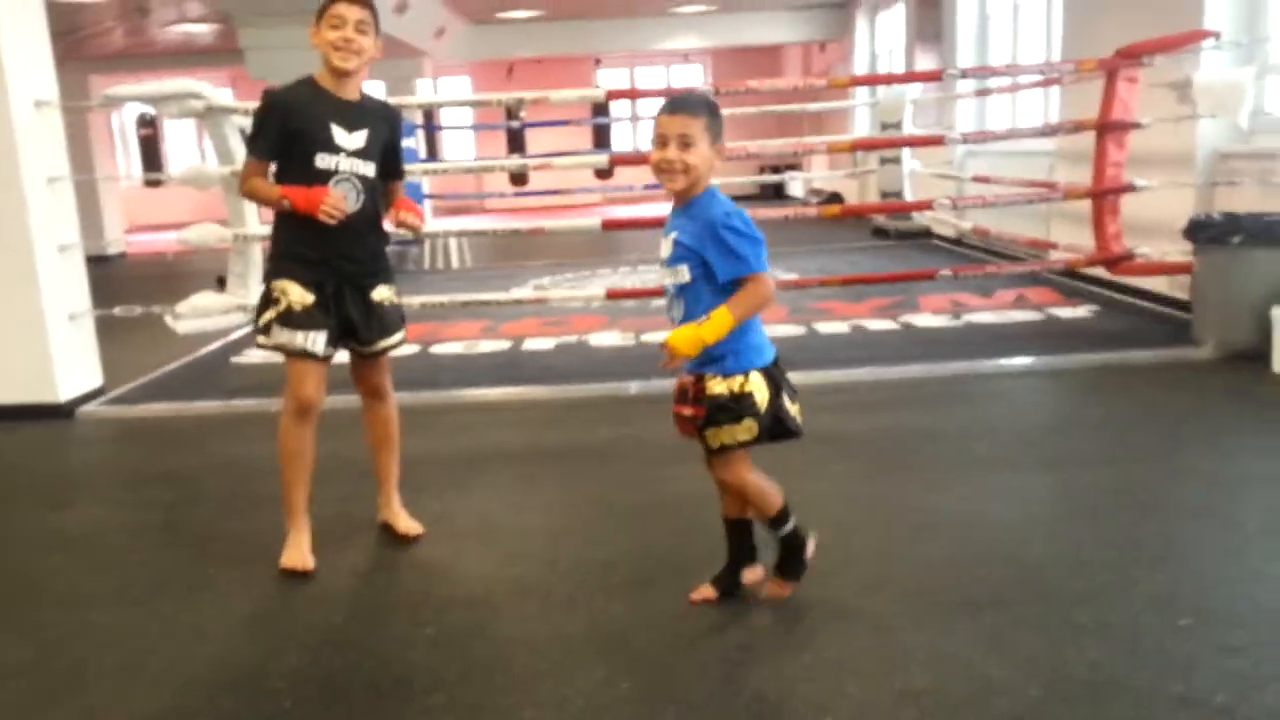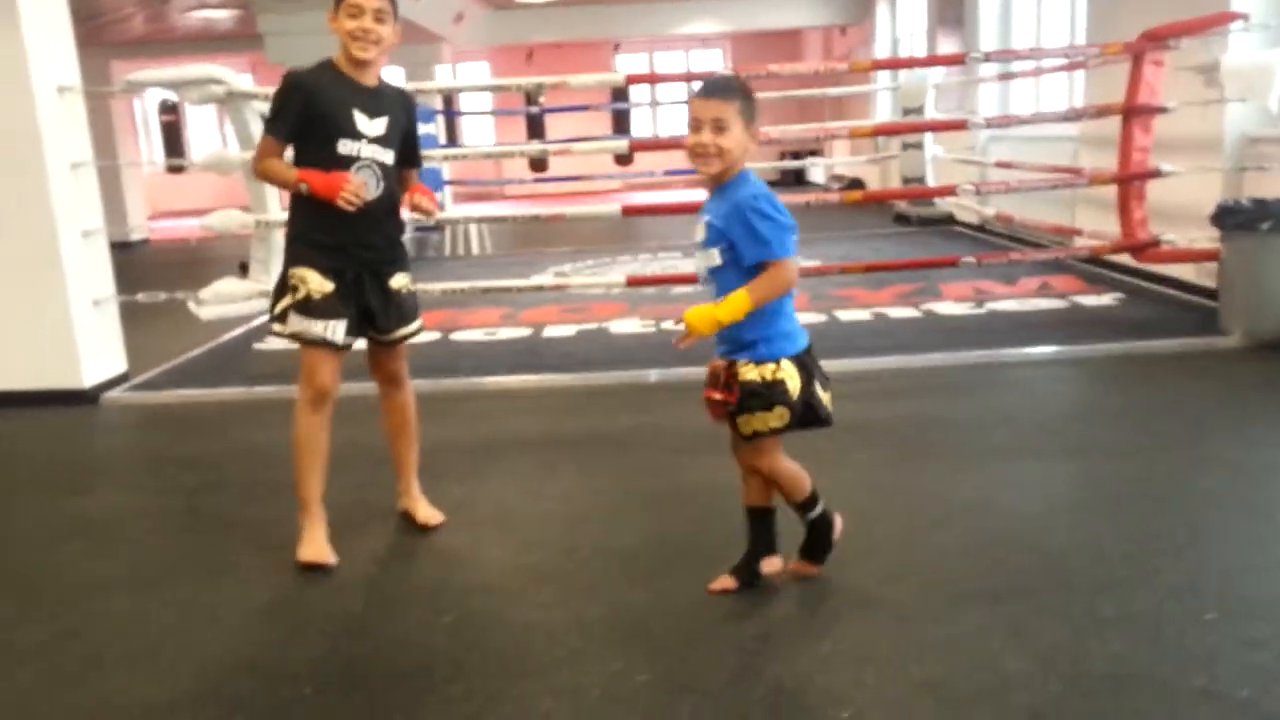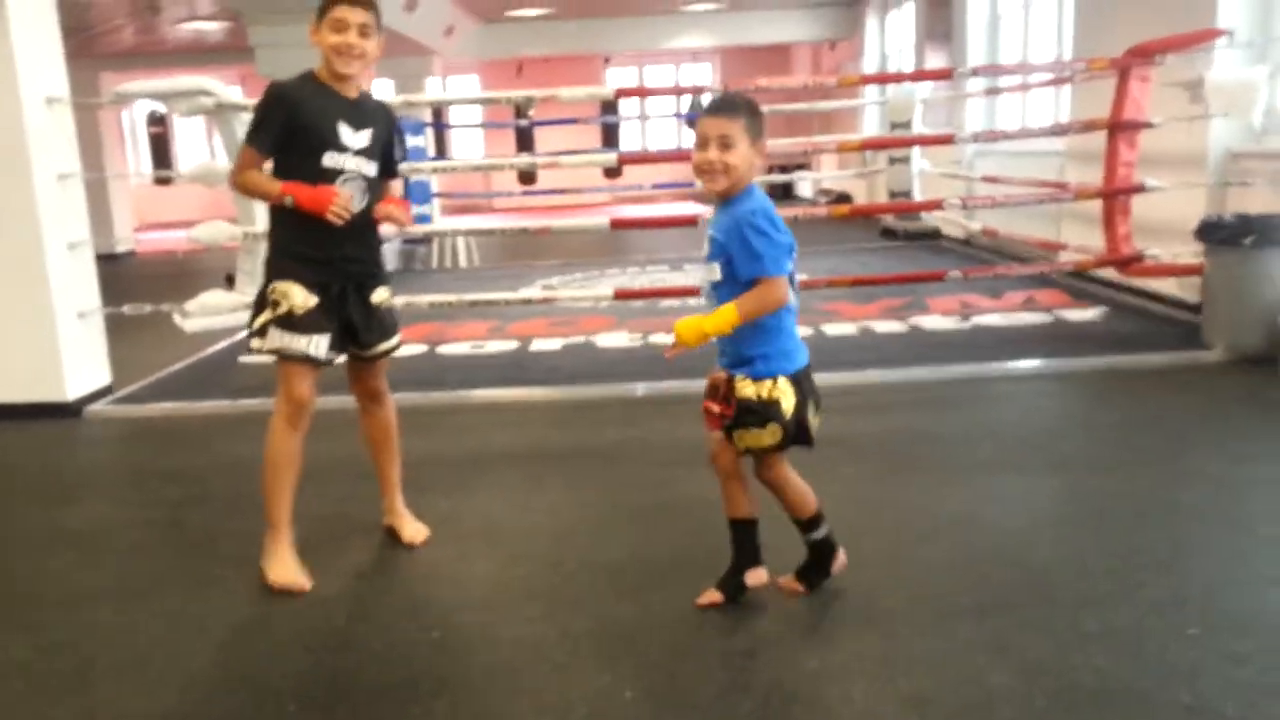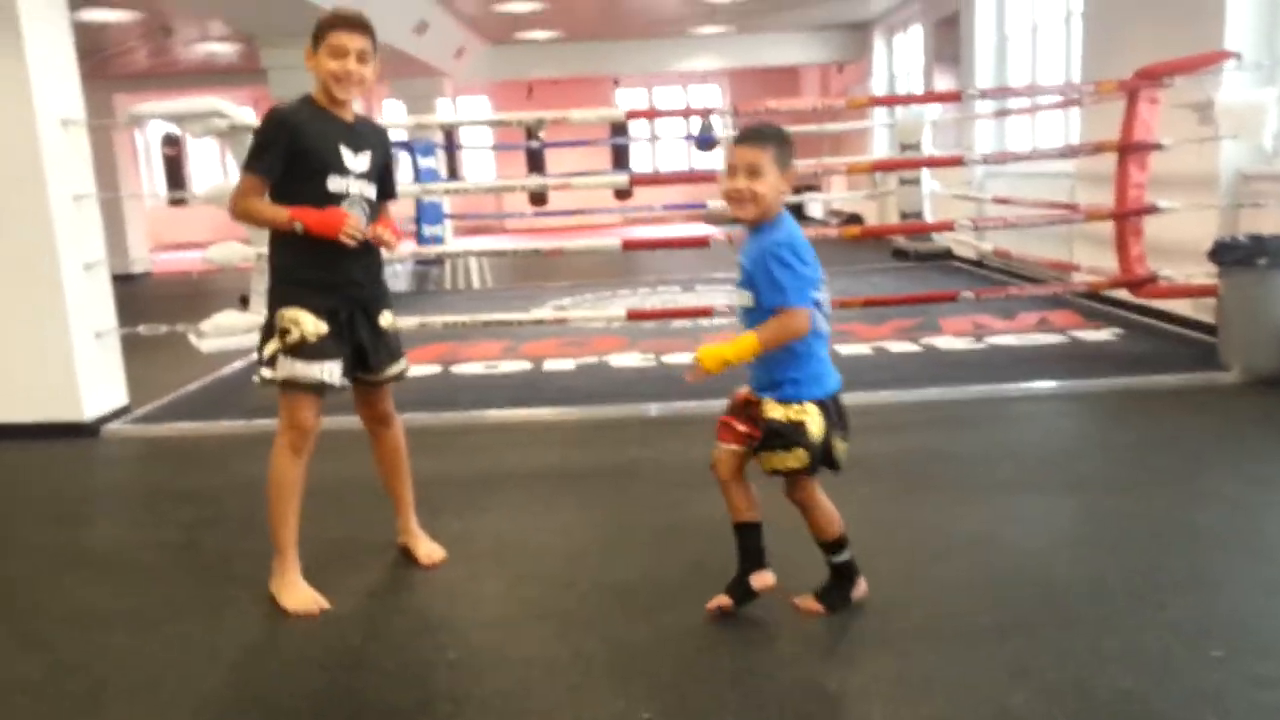
dt=0.1s
person 1, frame 1
left shoulder: (384, 117)
right shoulder: (285, 102)
right elbow: (249, 181)
left wrist: (406, 210)
right wrist: (299, 198)
left hip: (367, 269)
right hip: (302, 270)
left knee: (377, 386)
right knee: (303, 398)
left ankle: (390, 502)
right ankle: (297, 526)
person 1, frame 2
left shoulder: (401, 103)
right shoulder: (305, 86)
right elbow: (264, 163)
left wrist: (420, 196)
right wrist: (319, 182)
left hip: (383, 256)
right hip: (319, 257)
left knee: (394, 374)
right knee: (318, 385)
left ankle: (410, 490)
right ankle: (312, 520)
person 1, frame 3
left shoulder: (381, 116)
right shoulder: (288, 97)
right elbow: (243, 174)
left wrist: (395, 208)
right wrist: (304, 196)
left hip: (363, 270)
right hip: (300, 271)
left knee: (374, 389)
right knee: (295, 400)
left ankle: (394, 505)
right ankle: (277, 541)
person 1, frame 4
left shoulder: (376, 138)
right shoulder: (287, 123)
right elbow: (243, 204)
left wrist: (386, 230)
right wrist: (311, 221)
left hip: (365, 295)
right hip: (305, 300)
left knee: (382, 415)
right knee: (299, 426)
left ankle: (409, 526)
right ankle: (284, 569)
person 2, frame 1
left shoulder: (719, 219)
right shoulder: (679, 215)
left elbow: (759, 289)
left wrist: (699, 334)
right wrist: (681, 337)
left hip: (737, 367)
right hip: (706, 370)
left knee: (732, 471)
right knee: (723, 468)
left ankle: (793, 545)
right ankle: (741, 566)
person 2, frame 2
left shoulder: (751, 202)
right shoulder: (719, 198)
left elbow: (783, 275)
left wrist: (718, 315)
right wrist: (719, 324)
left hip: (769, 353)
right hip: (739, 352)
left knee: (761, 456)
right knee: (746, 454)
left ankle: (822, 529)
right ankle: (761, 554)
person 2, frame 3
left shoulder: (752, 218)
right shoulder: (726, 213)
left elbow: (774, 293)
left wrist: (706, 325)
right wrist: (716, 336)
left hip: (767, 369)
right hip: (739, 366)
left knee: (772, 468)
right knee: (723, 458)
left ankle: (824, 552)
right ankle: (745, 566)
person 2, frame 4
left shoulder: (778, 247)
right shoulder: (760, 239)
left elbow: (796, 322)
left wrist: (725, 355)
right wrist: (734, 358)
left hip: (799, 392)
right hip: (769, 387)
left knee: (801, 487)
right knee: (726, 463)
left ankle: (847, 578)
right ankle: (751, 572)
